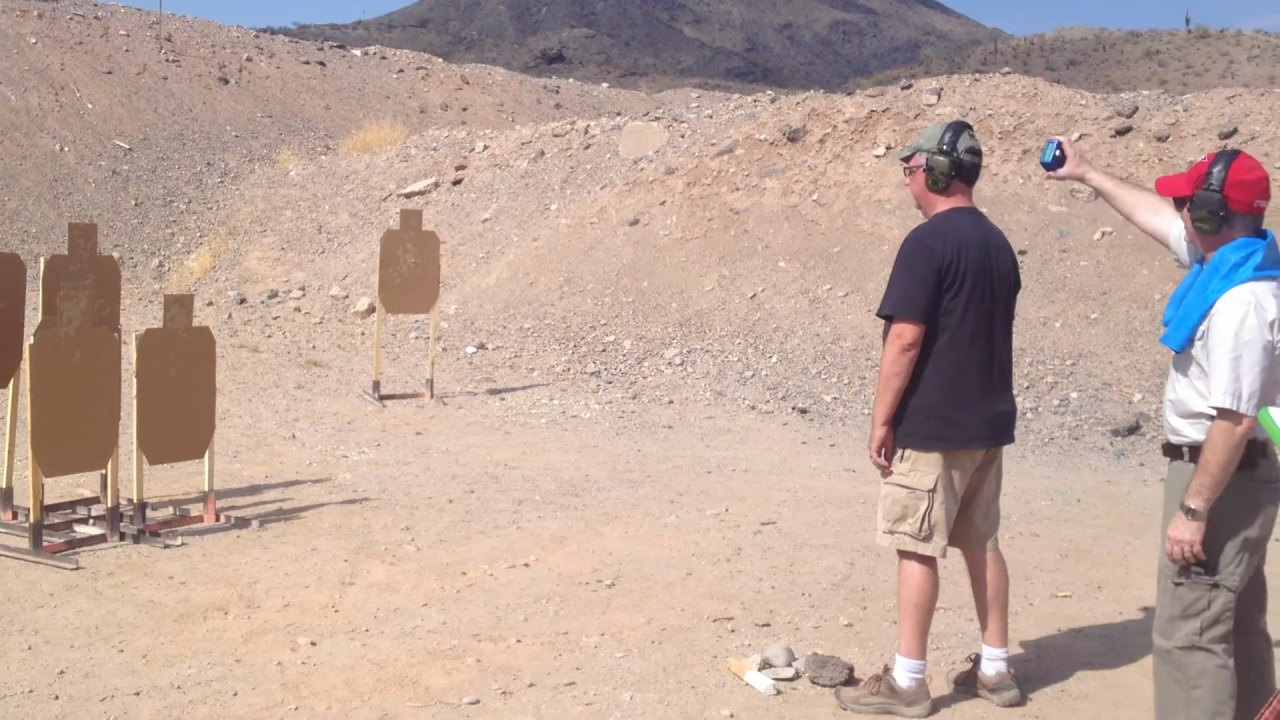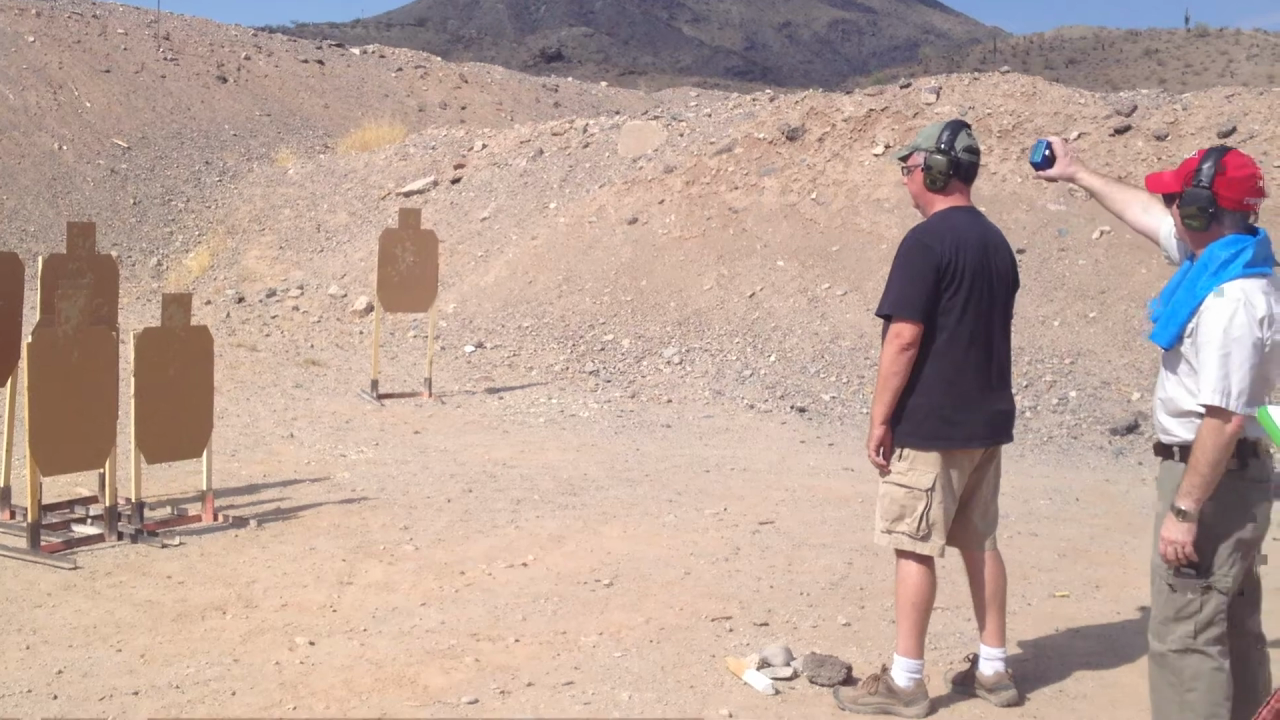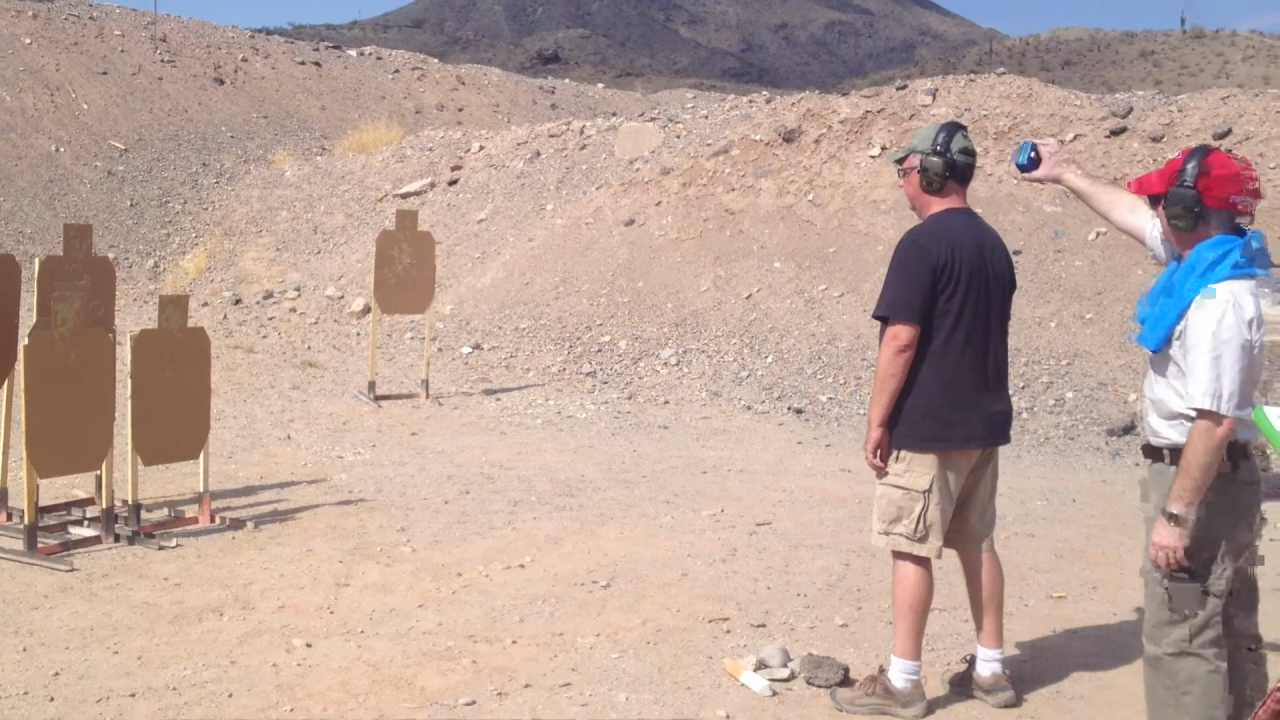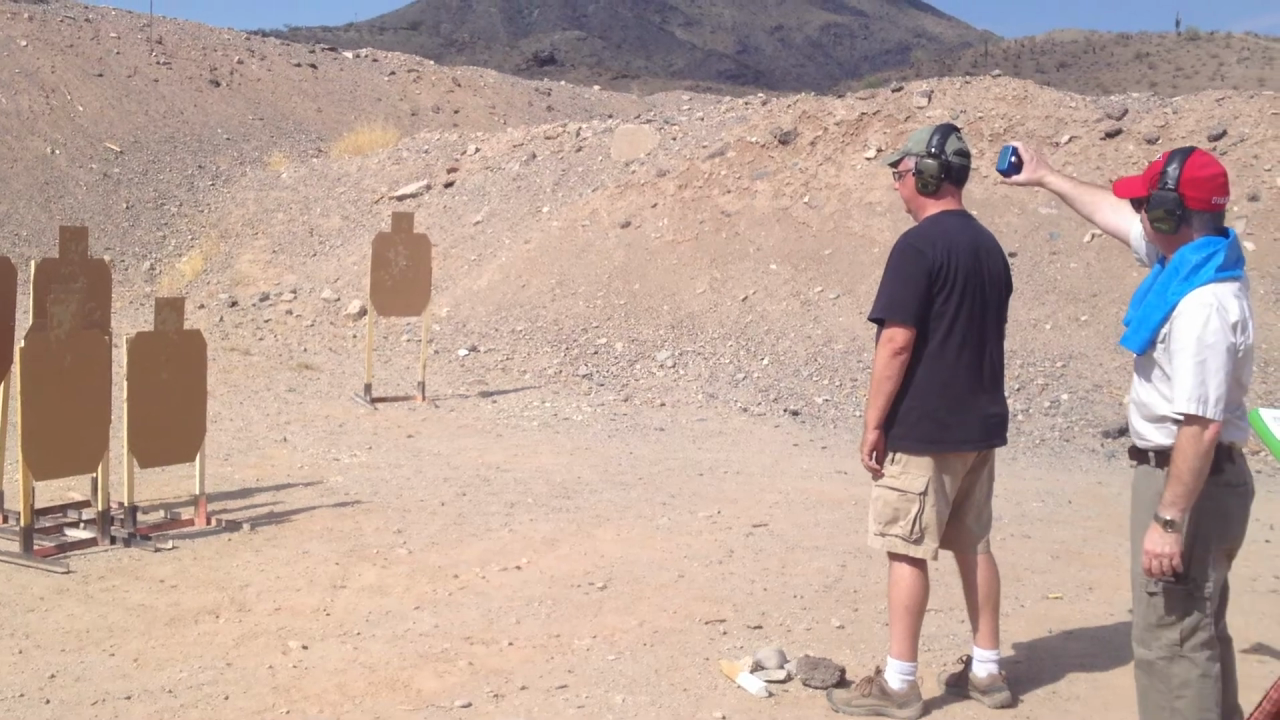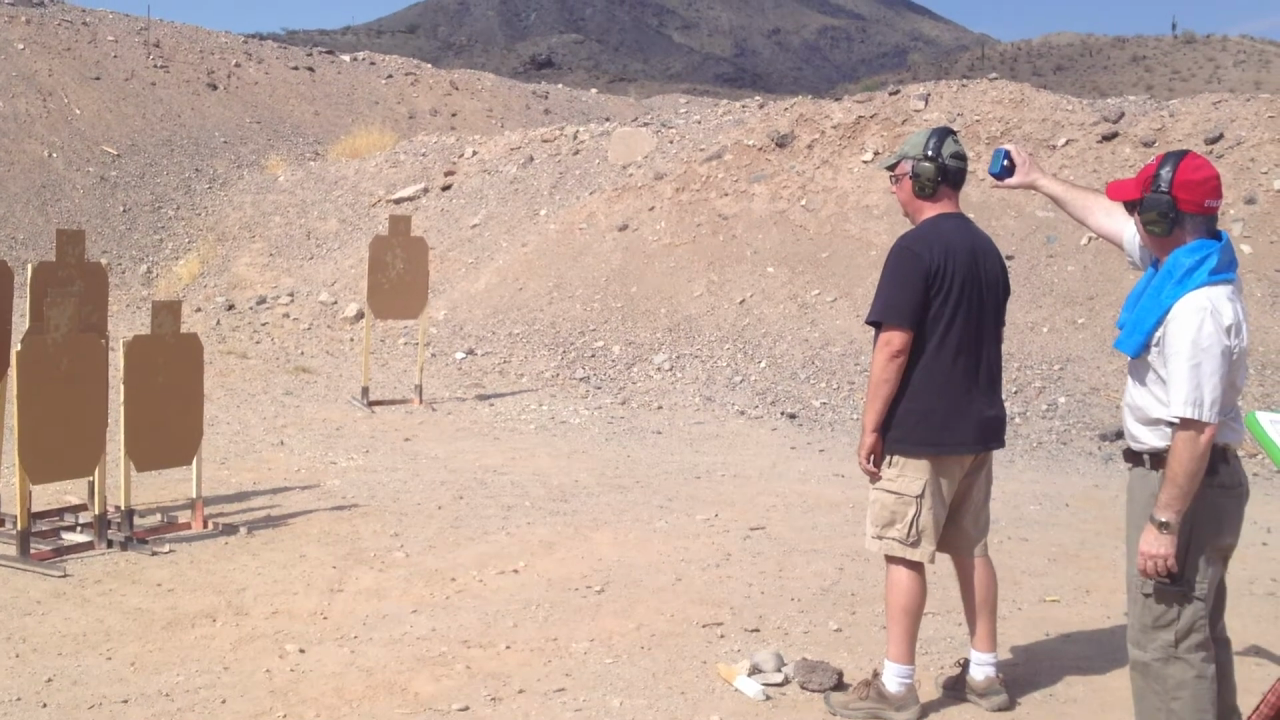
dt=0.2s
person 1, frame 1
left shoulder: (928, 241)
right shoulder: (998, 242)
left elbow: (906, 338)
left wrist: (881, 420)
left hip: (931, 426)
right hip: (987, 421)
left knee: (917, 548)
right knee: (981, 542)
right ankle: (995, 668)
person 1, frame 2
left shoulder: (927, 241)
right shoulder: (996, 242)
left elbow: (904, 338)
left wrist: (880, 419)
left hip: (929, 426)
right hip: (986, 420)
left knee: (913, 548)
right knee: (979, 541)
right ankle: (992, 668)
person 1, frame 3
left shoulder: (923, 242)
right shoulder: (993, 243)
left elbow: (901, 339)
left wrist: (877, 421)
left hip: (926, 426)
right hip: (983, 422)
left knee: (911, 548)
right knee: (977, 542)
right ankle: (990, 669)
person 1, frame 4
left shoulder: (919, 245)
right shoulder: (989, 245)
left elbow: (897, 342)
left wrist: (874, 424)
left hip: (922, 429)
right hip: (980, 425)
left knee: (908, 550)
right knee: (973, 544)
right ankle: (986, 670)
person 1, frame 5
left shoulder: (916, 248)
right shoulder: (986, 248)
left elbow: (894, 345)
left wrist: (871, 427)
left hip: (919, 432)
right hip: (977, 428)
left knee: (905, 554)
right knee: (970, 547)
person 2, frame 1
right shoulder: (1226, 265)
right elbow: (1152, 213)
left wrist: (1192, 510)
right wrist: (1087, 174)
left hip: (1221, 479)
right hip: (1230, 477)
left knee: (1189, 634)
person 2, frame 2
left shoulder: (1230, 298)
right shoulder: (1218, 261)
left elbow: (1225, 419)
right elbow: (1142, 209)
left wrist: (1183, 511)
right wrist: (1077, 173)
left hip: (1212, 480)
right hip: (1227, 477)
left knee: (1183, 636)
right knee: (1232, 627)
person 2, frame 3
left shoulder: (1218, 299)
right shoulder: (1205, 262)
left elbow: (1215, 422)
right elbow: (1128, 209)
left wrist: (1175, 515)
right wrist: (1065, 173)
left hip: (1202, 480)
right hip: (1207, 477)
left knee: (1178, 637)
right knee: (1223, 626)
person 2, frame 4
left shoulder: (1204, 303)
right shoulder: (1189, 261)
left elbow: (1202, 425)
right elbow: (1112, 212)
left wrist: (1169, 521)
right wrist: (1046, 176)
left hip: (1186, 482)
right hip: (1182, 476)
left knee: (1168, 638)
right knee: (1198, 628)
person 2, frame 5
left shoulder: (1198, 307)
right shoulder: (1183, 264)
left elbow: (1198, 429)
right elbow: (1105, 215)
left wrist: (1164, 524)
right wrist: (1038, 179)
left hip: (1182, 484)
right hip: (1184, 479)
left knee: (1164, 641)
right knee: (1197, 630)
